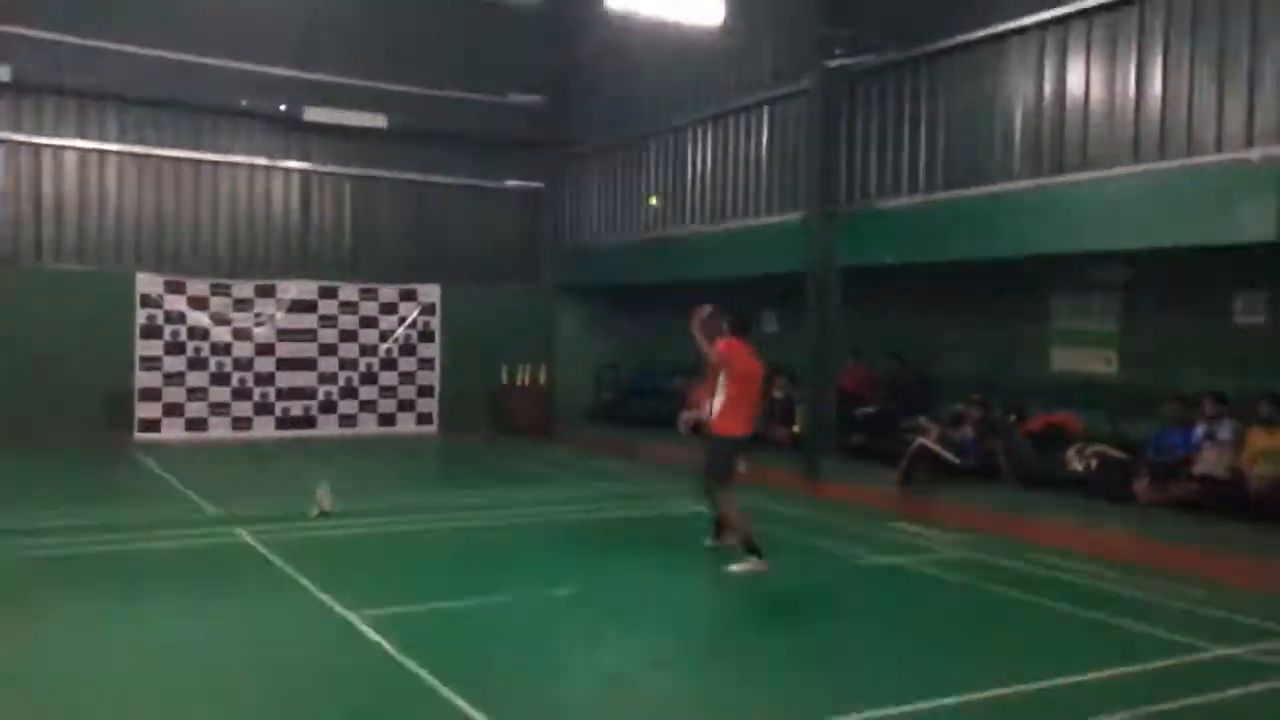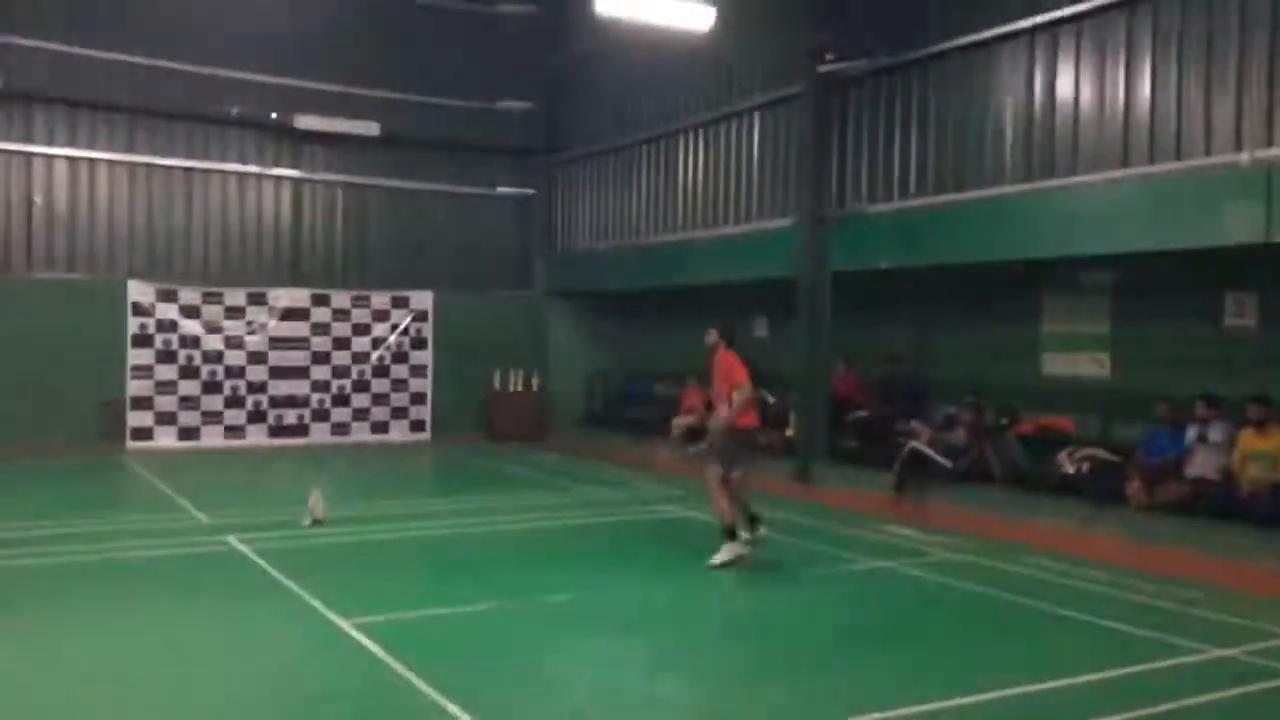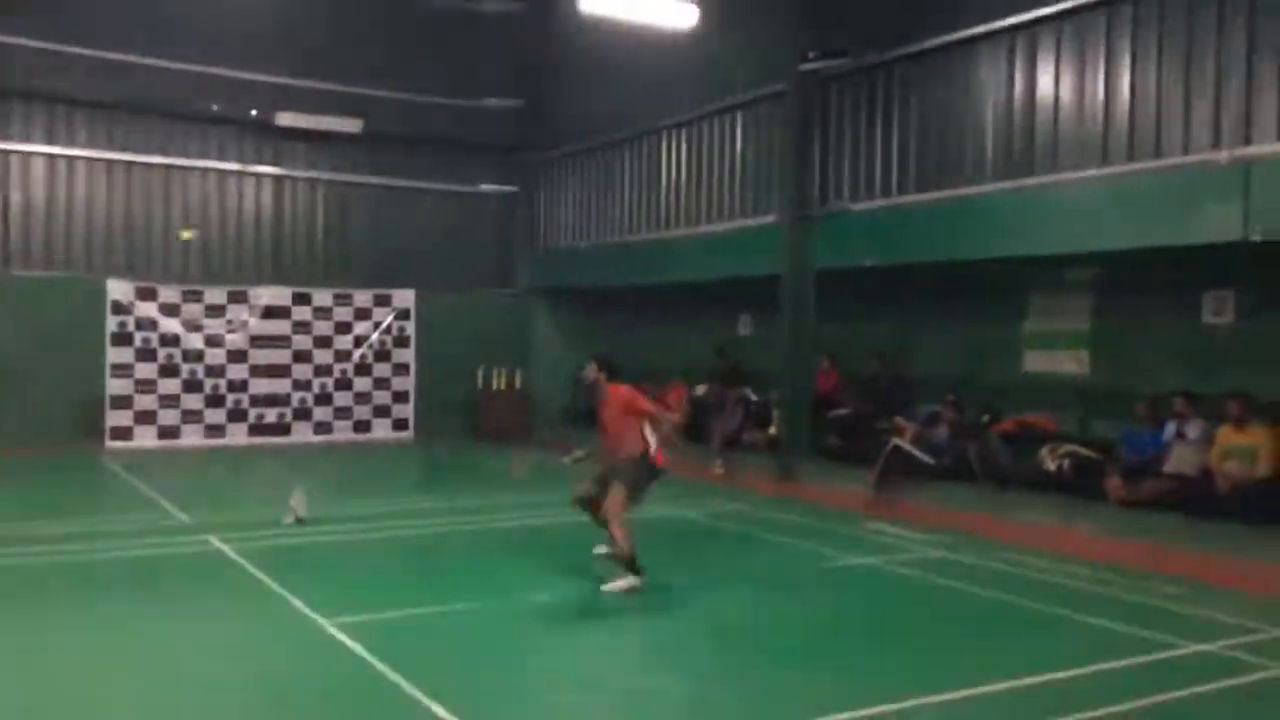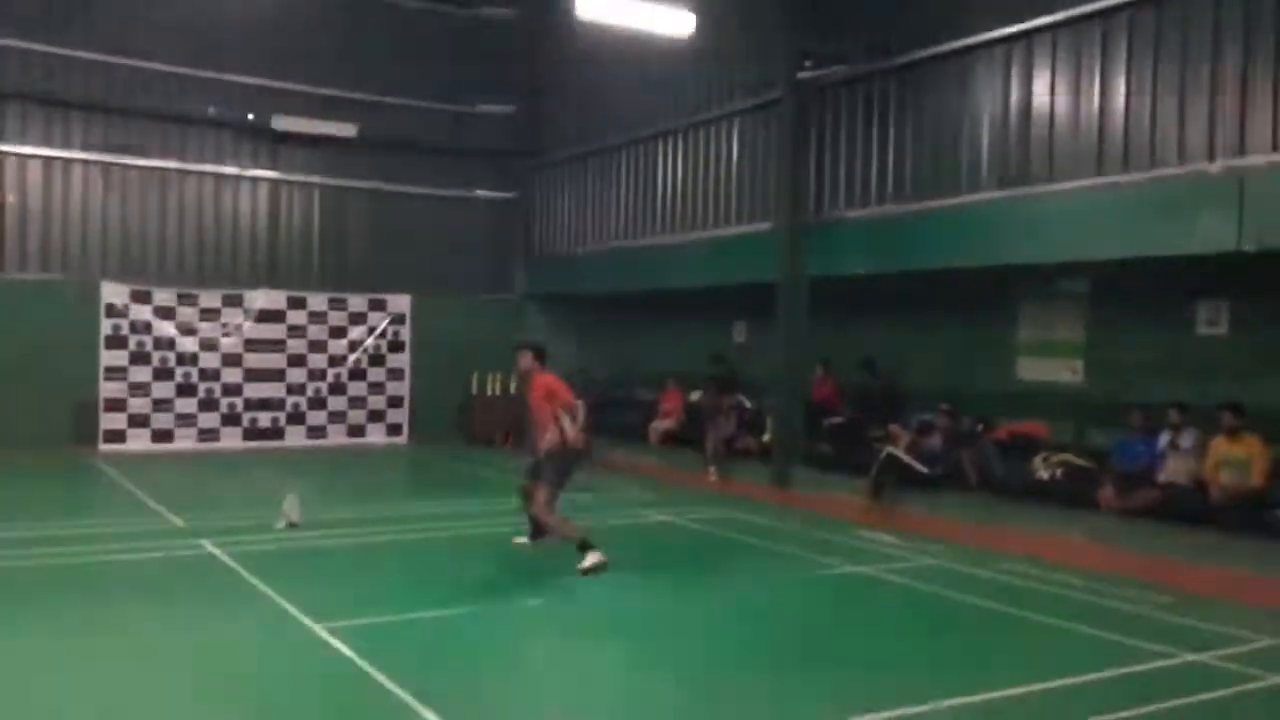
dt=0.7s
person 1, frame 1
left shoulder: (727, 346)
right shoulder: (756, 363)
left elbow: (715, 360)
left wrist: (697, 329)
left hip: (723, 430)
right hip: (741, 430)
left knee: (720, 491)
right knee: (711, 480)
left ankle: (754, 555)
right ankle: (721, 531)
person 1, frame 2
left shoulder: (728, 358)
right shoulder: (719, 361)
left elbow: (746, 392)
left wrist: (723, 416)
right wrist: (715, 420)
left hip: (738, 426)
right hip: (731, 426)
left knee: (713, 476)
right knee: (729, 479)
left ankle: (731, 542)
right ankle: (752, 524)
person 1, frame 3
left shoulder: (624, 395)
right shoulder: (602, 402)
left elbow: (662, 415)
left hip: (643, 461)
right hip: (624, 461)
left knee: (611, 510)
right knee: (582, 497)
left ankle: (633, 573)
right ankle: (620, 545)
person 1, frame 4
left shoulder: (548, 383)
right shoulder: (533, 386)
left elbow: (577, 406)
left wrist: (576, 429)
left hip: (562, 451)
right hip: (549, 450)
left knee: (541, 509)
right knee: (528, 491)
left ankle: (590, 550)
right ankle: (537, 533)
